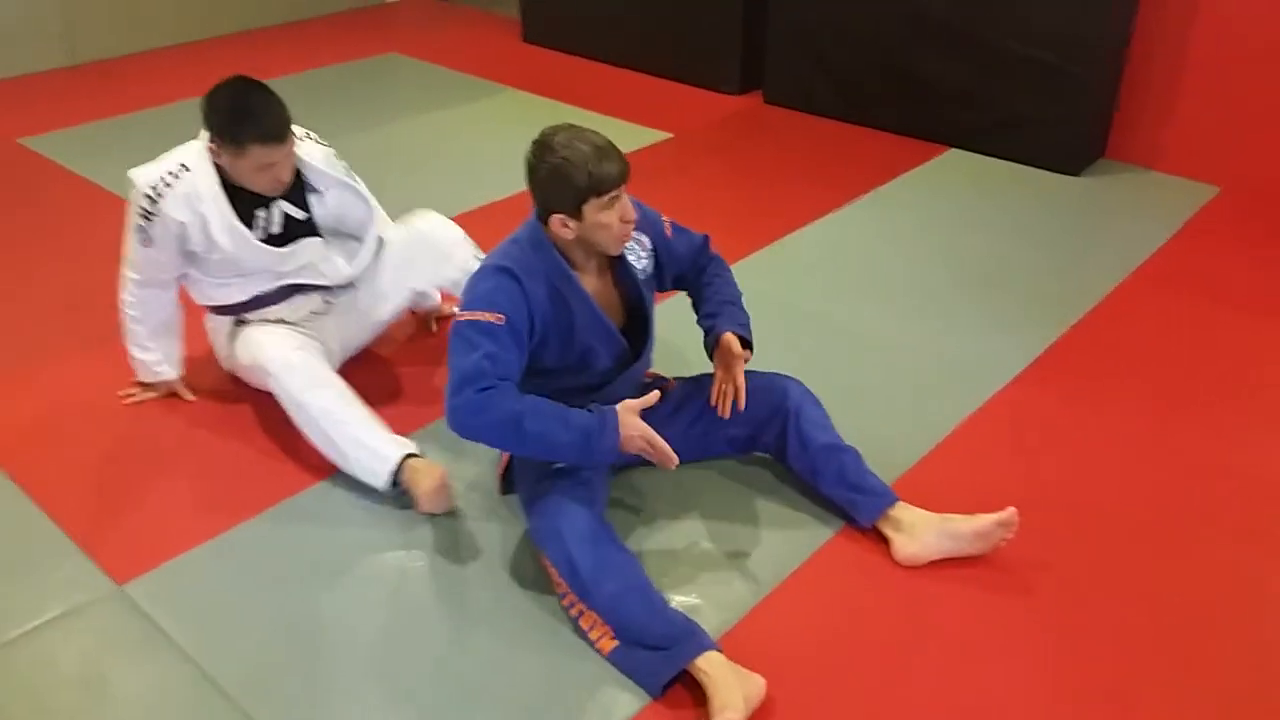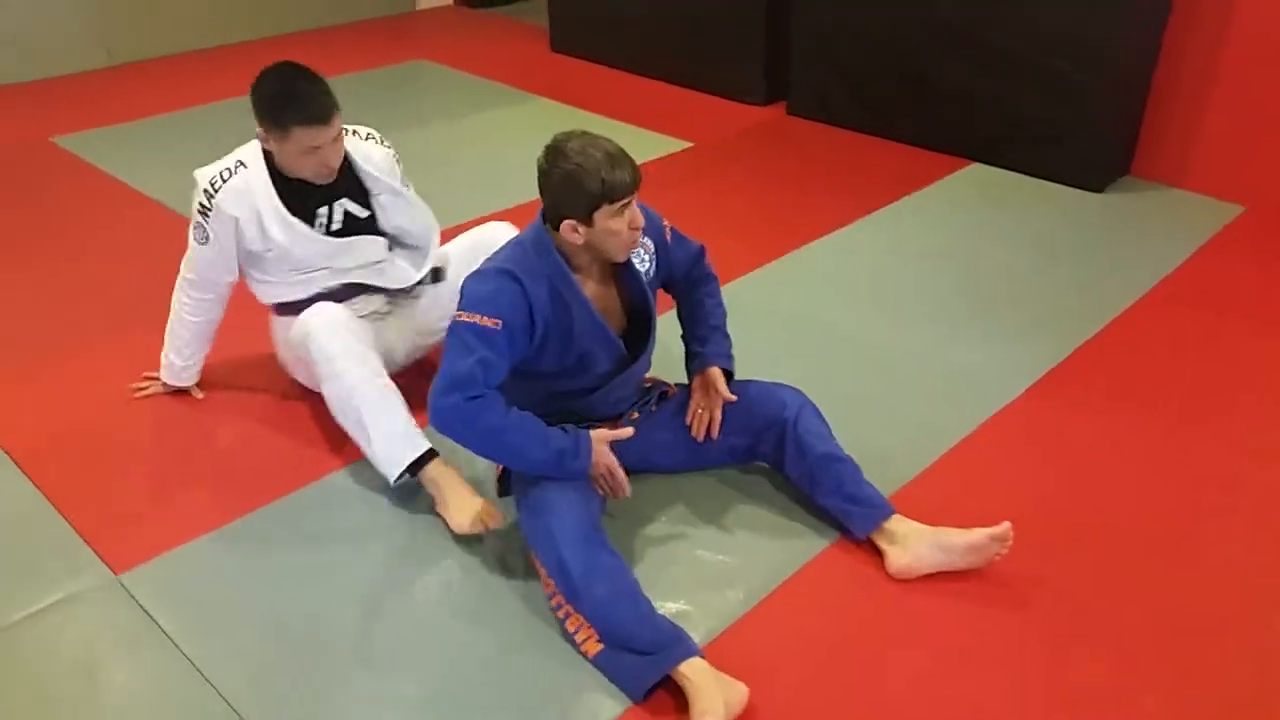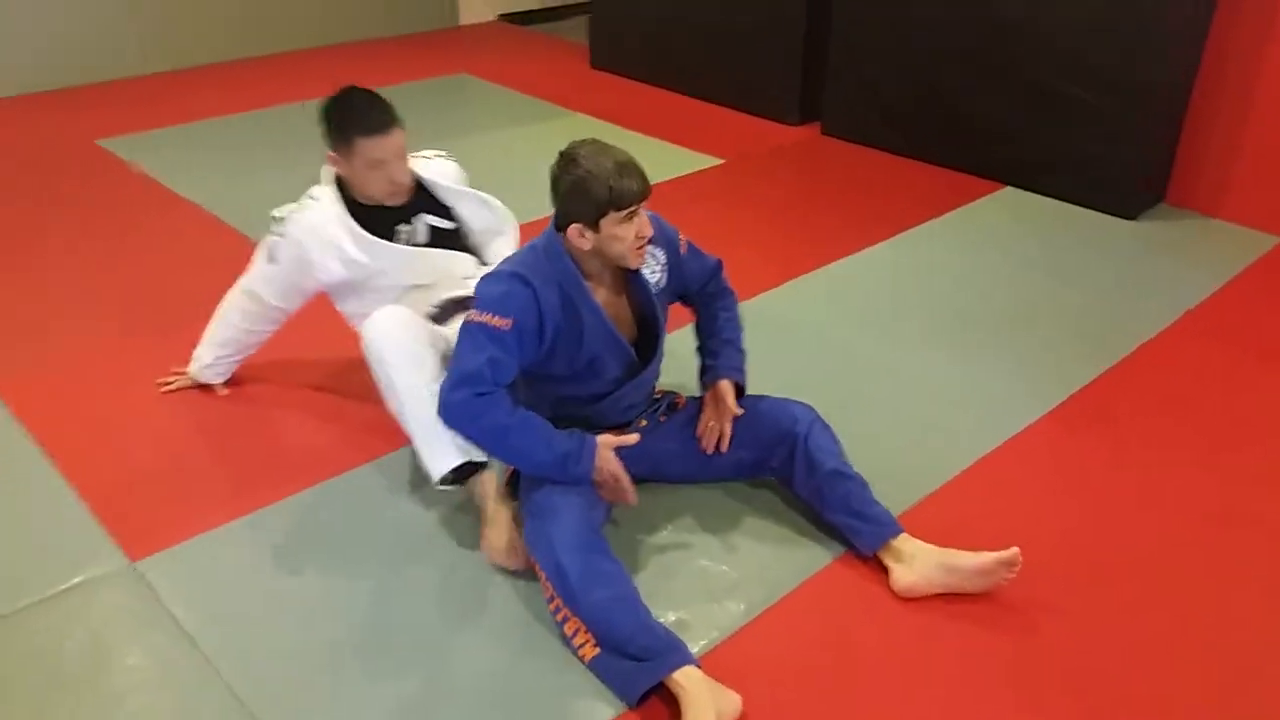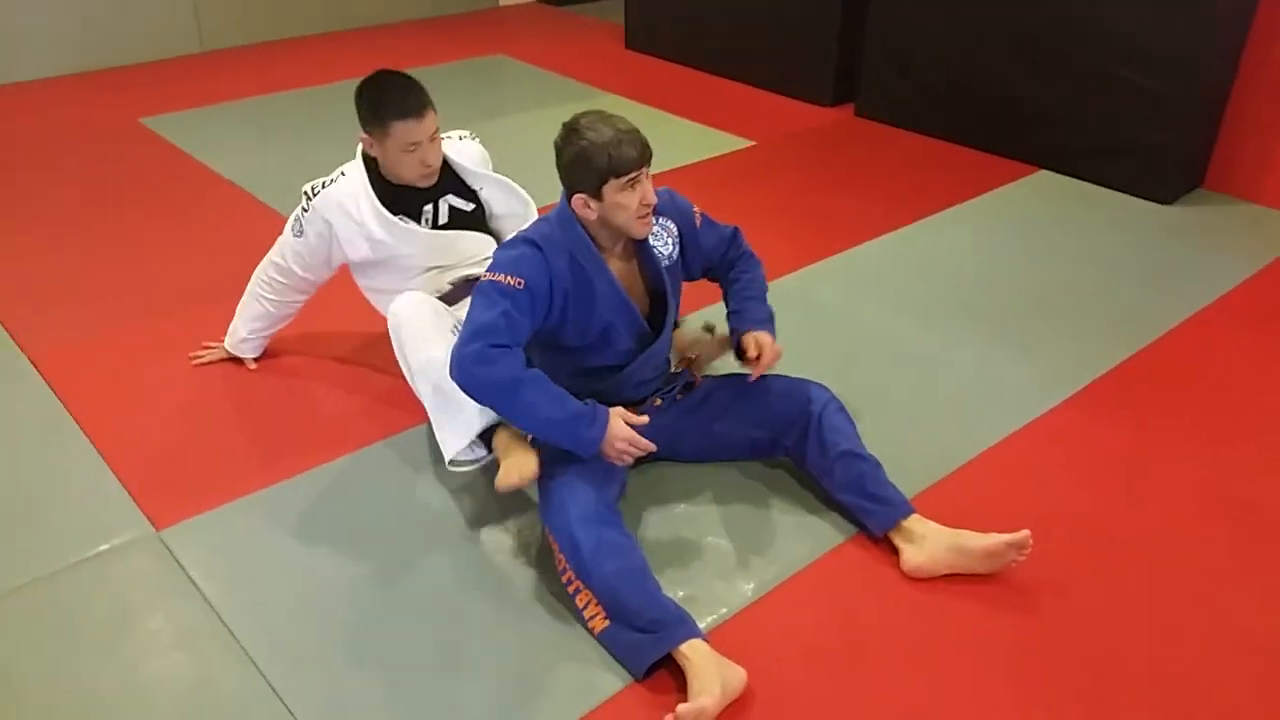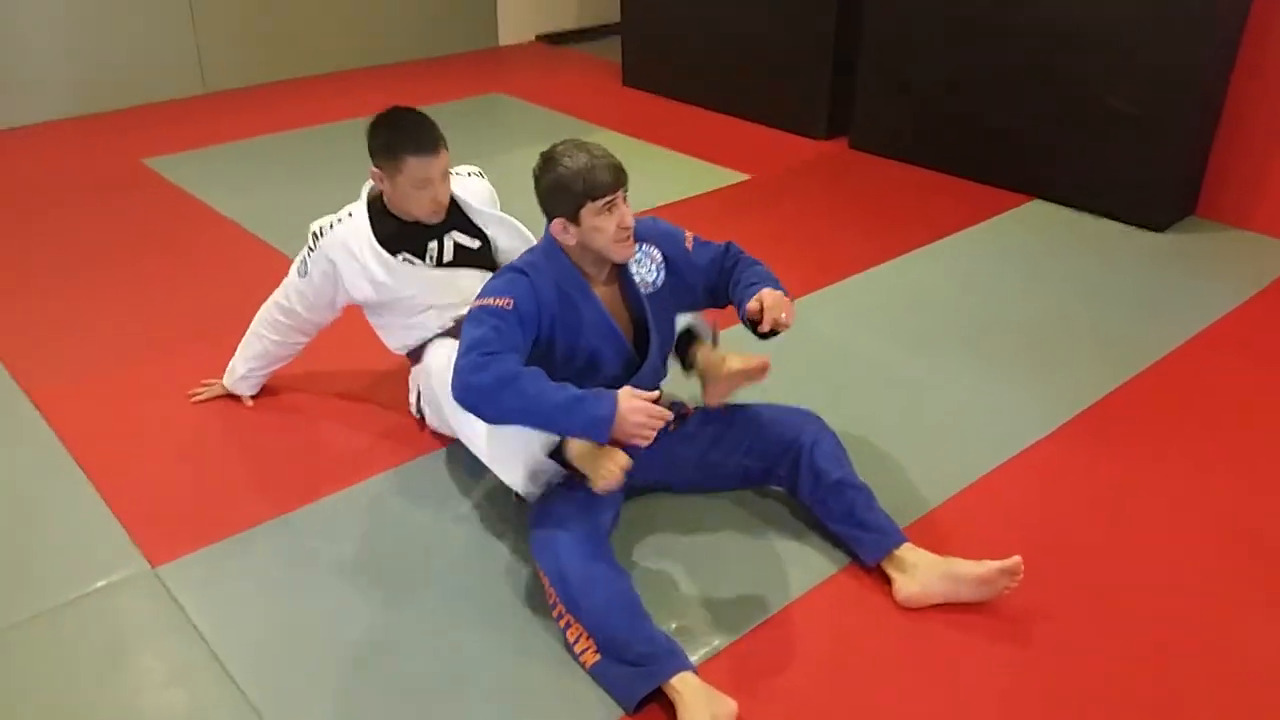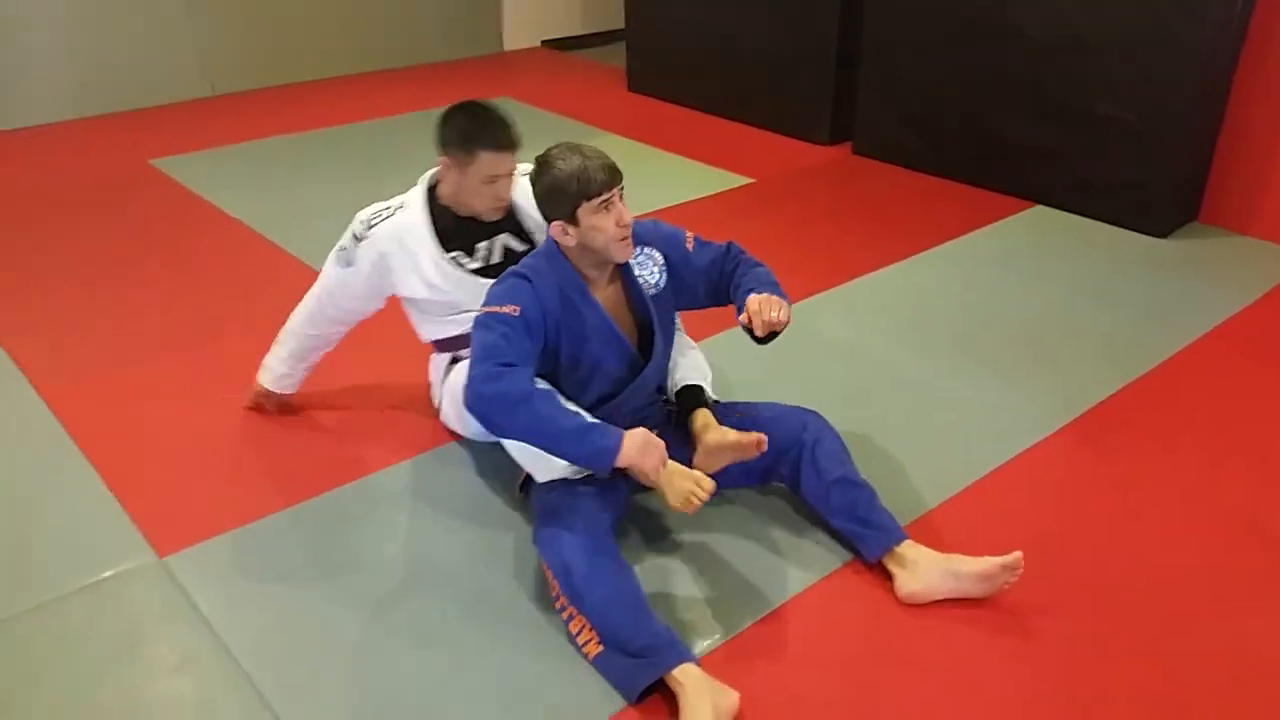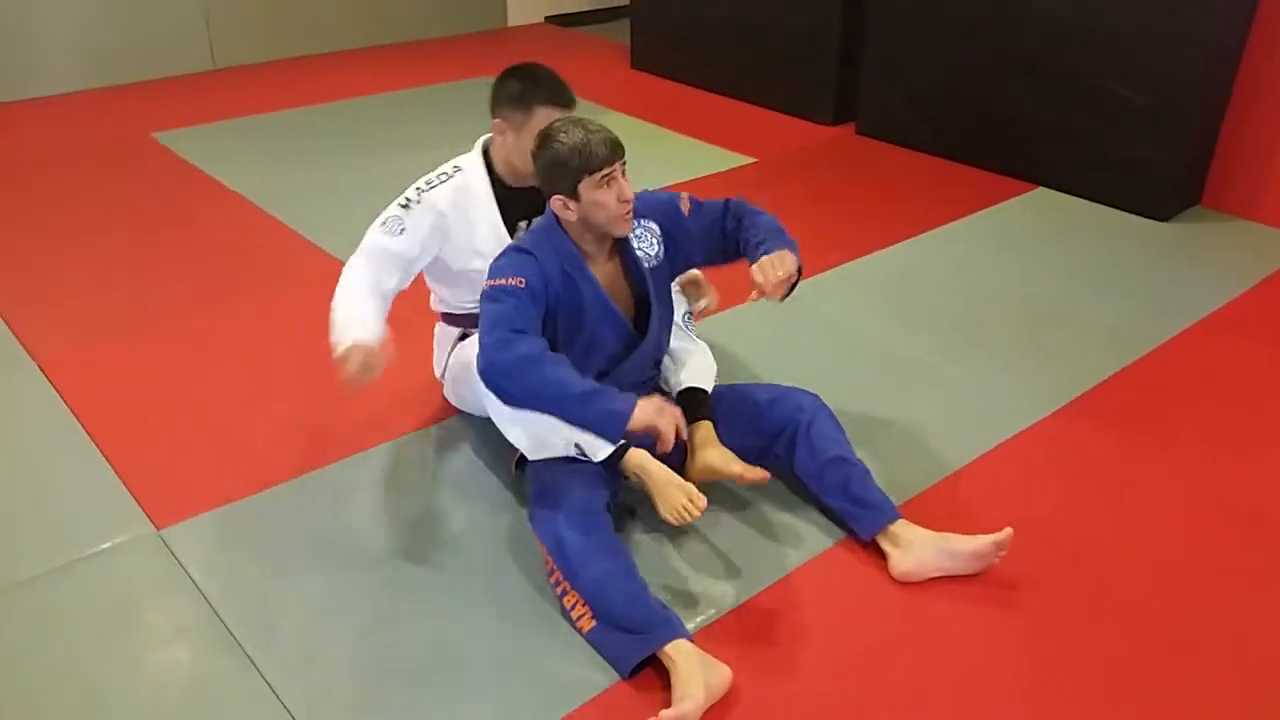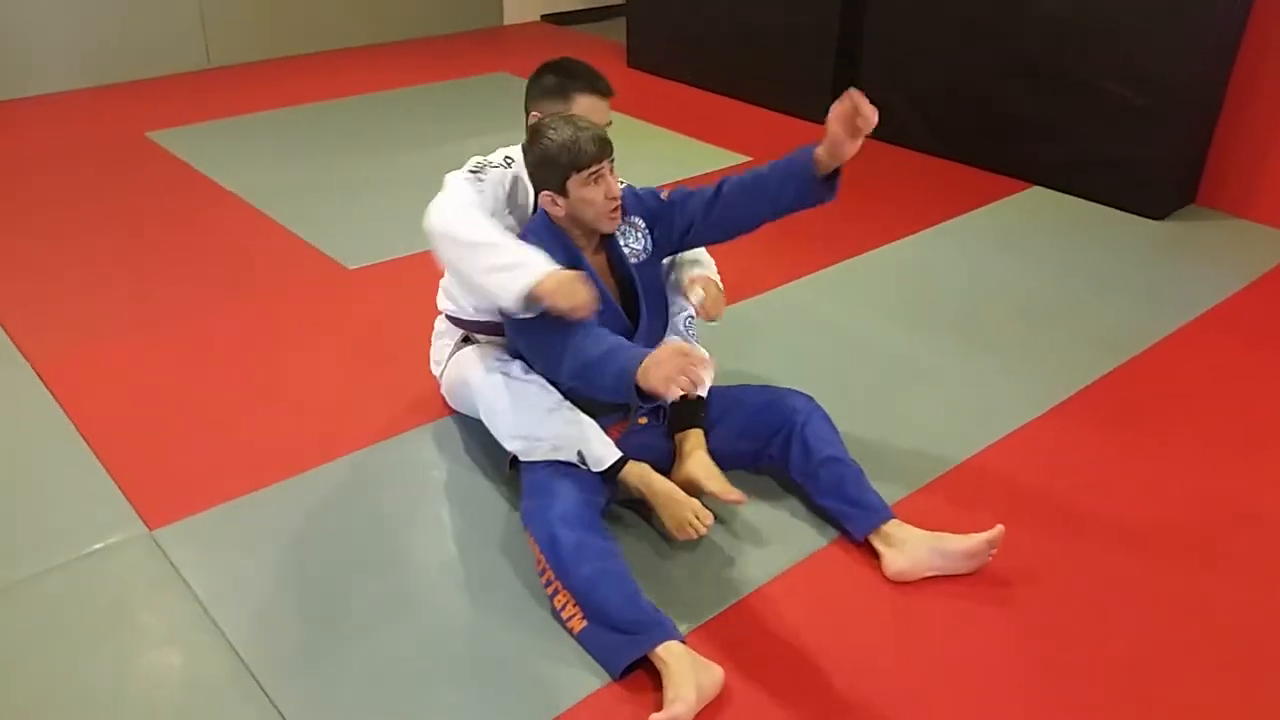
dt=0.3s
person 1, frame 1
left shoulder: (634, 228)
right shoulder: (505, 285)
left elbow: (702, 264)
right elbow: (473, 406)
left wrist: (724, 332)
right wrist: (600, 433)
left hip: (634, 406)
right hip: (558, 440)
left knee: (777, 398)
right knee: (570, 532)
left ankle: (901, 522)
person 1, frame 2
left shoulder: (638, 233)
right shoulder: (506, 288)
left elbow: (695, 277)
right elbow: (456, 404)
left wrist: (710, 361)
right wrist: (573, 451)
left hip: (635, 412)
right hip: (558, 446)
left knee: (779, 409)
right knee: (563, 536)
left ankle: (896, 535)
person 1, frame 3
left shoulder: (653, 244)
right shoulder: (519, 290)
left elbow: (712, 290)
right elbow: (466, 401)
left wrist: (723, 375)
right wrist: (577, 458)
left hip: (644, 421)
right hip: (567, 453)
left knee: (790, 425)
right knee: (563, 538)
left ankle: (902, 553)
person 1, frame 4
left shoulder: (665, 216)
right shoulder: (535, 260)
left elbow: (733, 254)
right elbow: (478, 361)
left wrist: (754, 323)
right wrist: (588, 427)
left hip: (662, 399)
right hip: (585, 427)
left knee: (805, 404)
right knee: (575, 512)
left ankle: (914, 534)
right ankle: (700, 662)
person 1, frame 5
left shoulder: (651, 243)
right shoulder: (524, 289)
left elbow: (729, 264)
right elbow: (477, 379)
left wrist: (763, 296)
right wrist: (598, 414)
left hip: (652, 427)
left knee: (795, 432)
right knee: (563, 545)
left ankle: (906, 564)
person 1, frame 6
left shoulder: (651, 245)
right shoulder: (525, 294)
left elbow: (730, 265)
right elbow: (491, 393)
left wrist: (764, 297)
right wrist: (607, 445)
left hip: (661, 426)
right hip: (580, 454)
left knee: (799, 431)
right knee: (568, 542)
left ankle: (907, 560)
person 1, frame 7
left shoulder: (650, 217)
right shoulder: (526, 267)
left elbow: (734, 220)
right elbow: (505, 362)
left wrist: (776, 252)
right wrist: (619, 411)
left hip: (655, 403)
right hip: (576, 432)
left knee: (793, 411)
right knee: (564, 517)
left ankle: (900, 539)
right ankle: (686, 664)
person 1, frame 8
left shoulder: (634, 212)
left elbow: (726, 207)
right elbow: (558, 345)
left wrist: (823, 159)
right wrist: (636, 369)
left hip: (656, 405)
left knee: (788, 413)
right knee: (557, 518)
left ankle: (894, 539)
right ankle: (678, 665)
person 2, frame 1
left shoulder: (310, 155)
right shoulder: (168, 195)
left elbow: (368, 226)
right elbow: (147, 285)
left wrist: (417, 289)
right wrist: (159, 369)
left hip: (342, 299)
right hip: (263, 327)
left knee: (428, 231)
right knee: (285, 362)
right ankle: (408, 469)
person 2, frame 2
left shoulder: (369, 152)
right shoulder: (231, 193)
left elbow: (418, 231)
right elbow: (203, 285)
left wrist: (439, 282)
right wrist: (180, 369)
left hip: (406, 301)
right hip: (322, 333)
left knee: (496, 240)
right knee: (328, 327)
right ankle: (435, 476)
person 2, frame 3
left shoulder: (439, 172)
right shoulder: (310, 227)
left elbow: (495, 231)
right elbow: (257, 303)
right wrist: (207, 368)
right hip: (430, 346)
right knee: (389, 328)
right ankle: (487, 490)
person 2, frame 4
left shoulder: (465, 154)
right shoulder: (331, 199)
left elbow: (520, 221)
right elbow: (286, 272)
right wrist: (242, 341)
right hip: (446, 328)
right knee: (414, 313)
right ankle: (508, 445)
person 2, frame 5
left shoulder: (472, 189)
right shoulder: (340, 243)
left elbow: (524, 262)
right elbow: (289, 314)
right wrist: (241, 378)
right hip: (454, 367)
right knee: (447, 359)
left ankle: (703, 358)
right ankle: (577, 455)
person 2, frame 6
left shoulder: (527, 192)
right shoulder: (389, 233)
right elbow: (328, 304)
right wrist: (278, 373)
right hip: (474, 369)
left ankle: (701, 428)
right ankle: (645, 465)
person 2, frame 7
right shoulder: (444, 198)
right elbow: (371, 269)
left wrist: (682, 269)
right wrist: (360, 334)
right hip: (480, 345)
left knee: (667, 298)
left ankle: (701, 441)
right ankle: (640, 467)
person 2, frame 8
right shoulder: (492, 178)
right elbow: (449, 225)
left wrist: (699, 274)
right wrist: (539, 275)
right hip: (483, 346)
left knee: (672, 306)
right knee: (495, 378)
left ankle: (691, 449)
right ankle: (644, 479)
